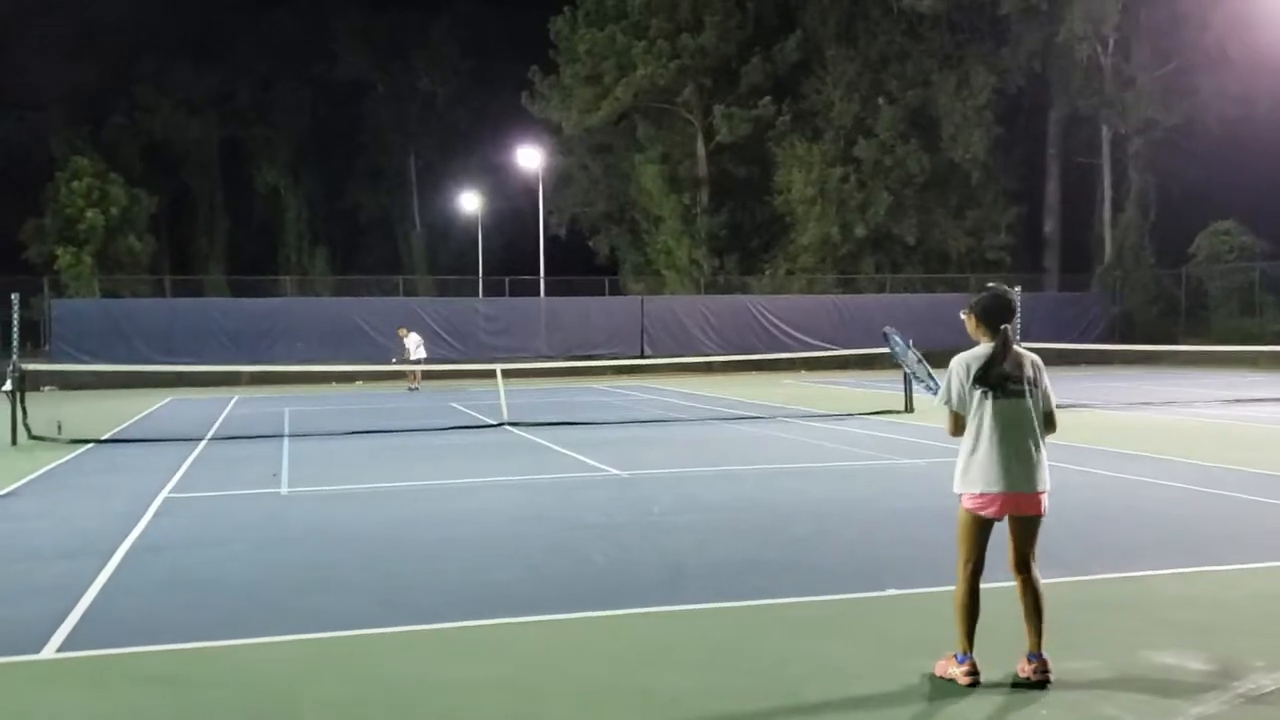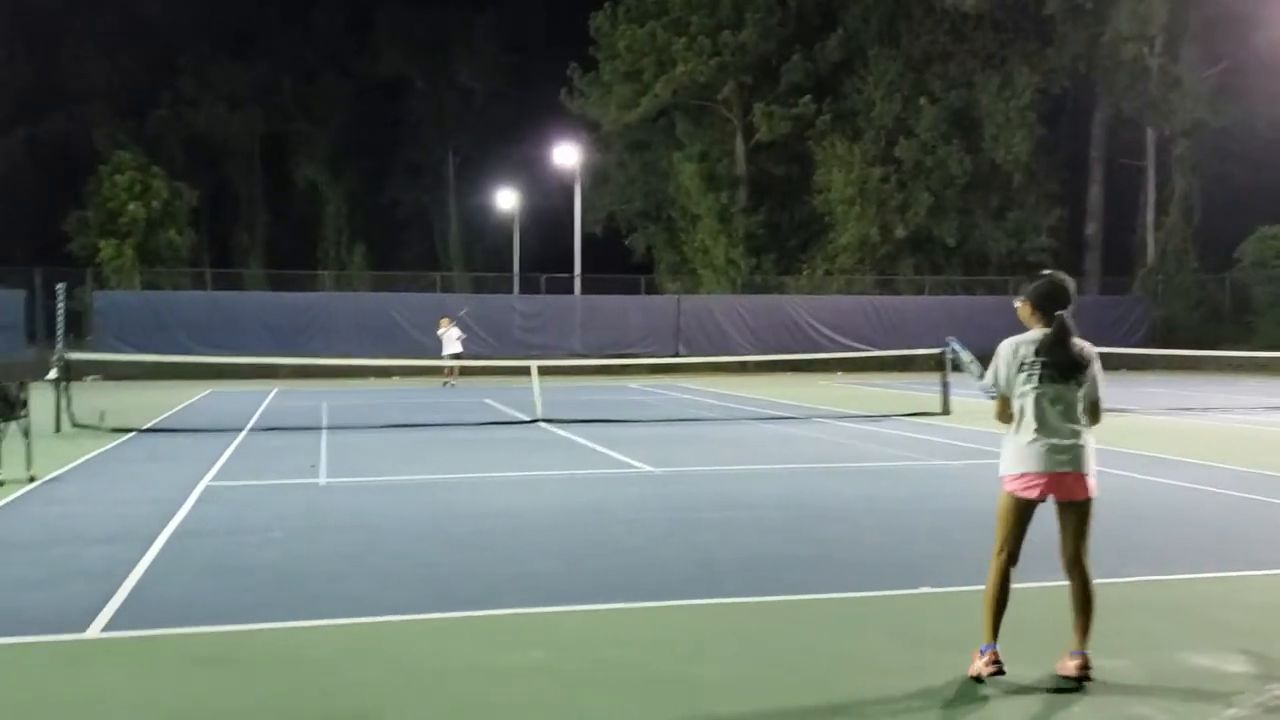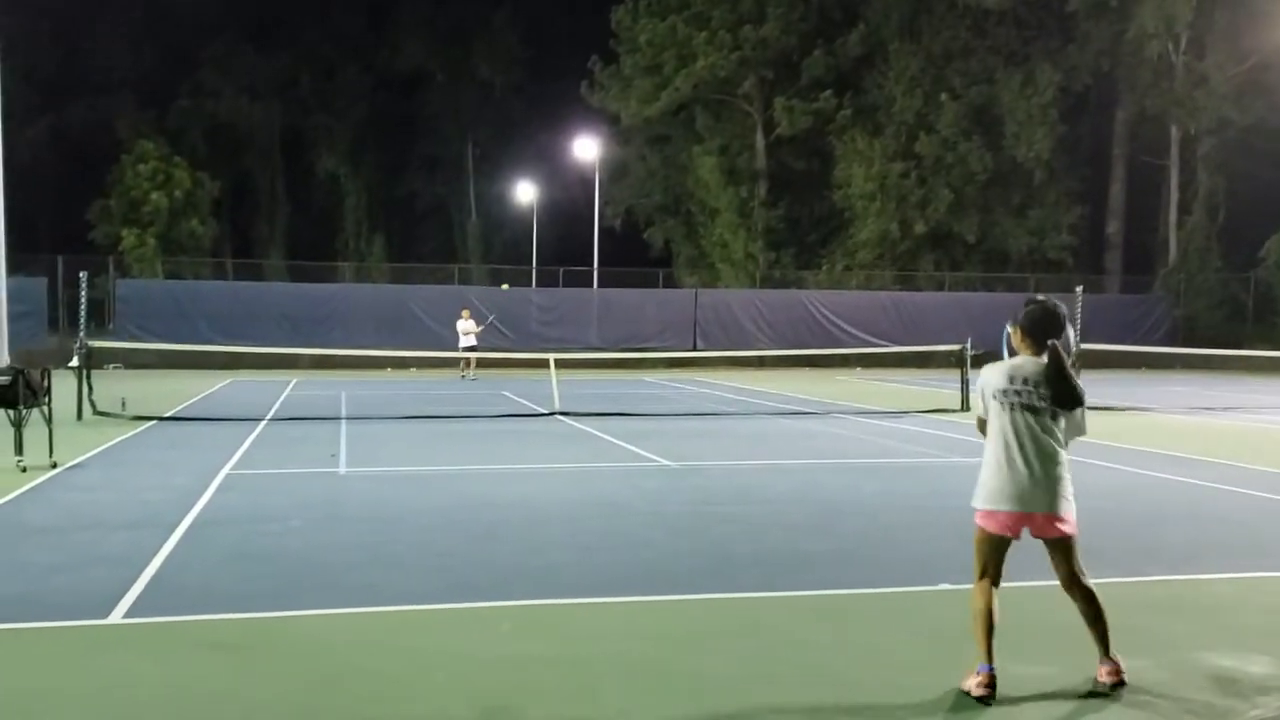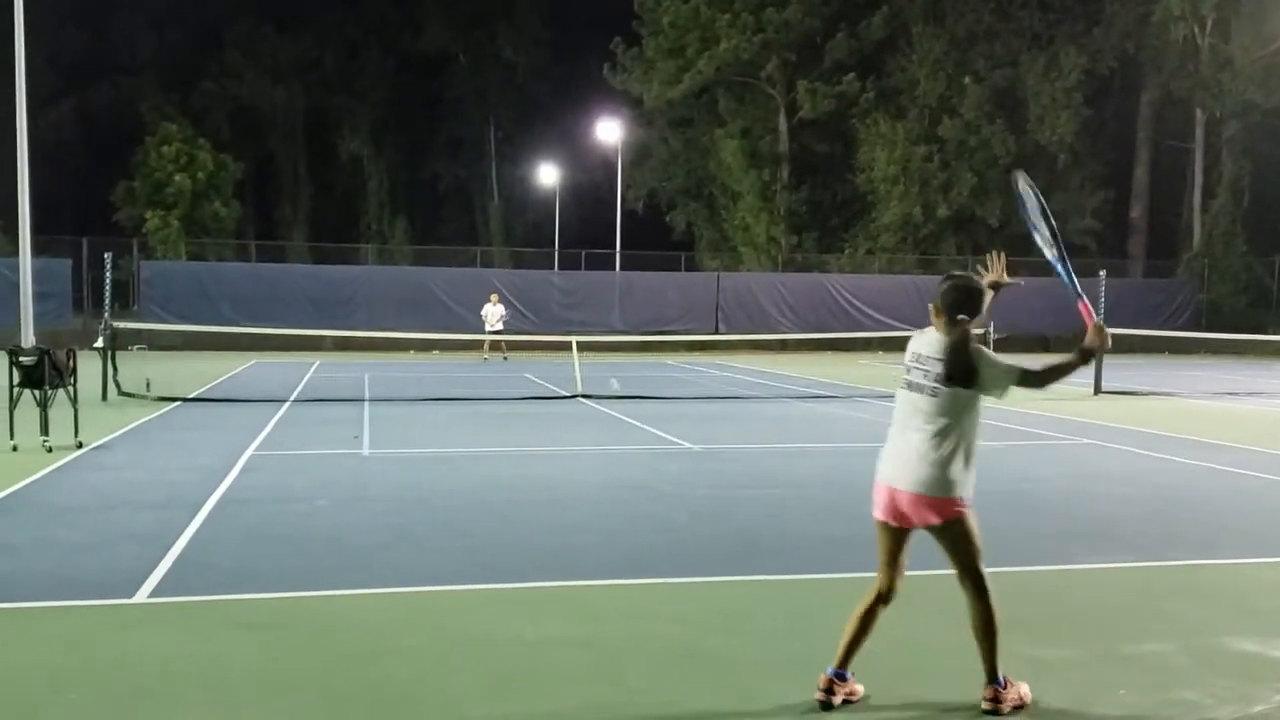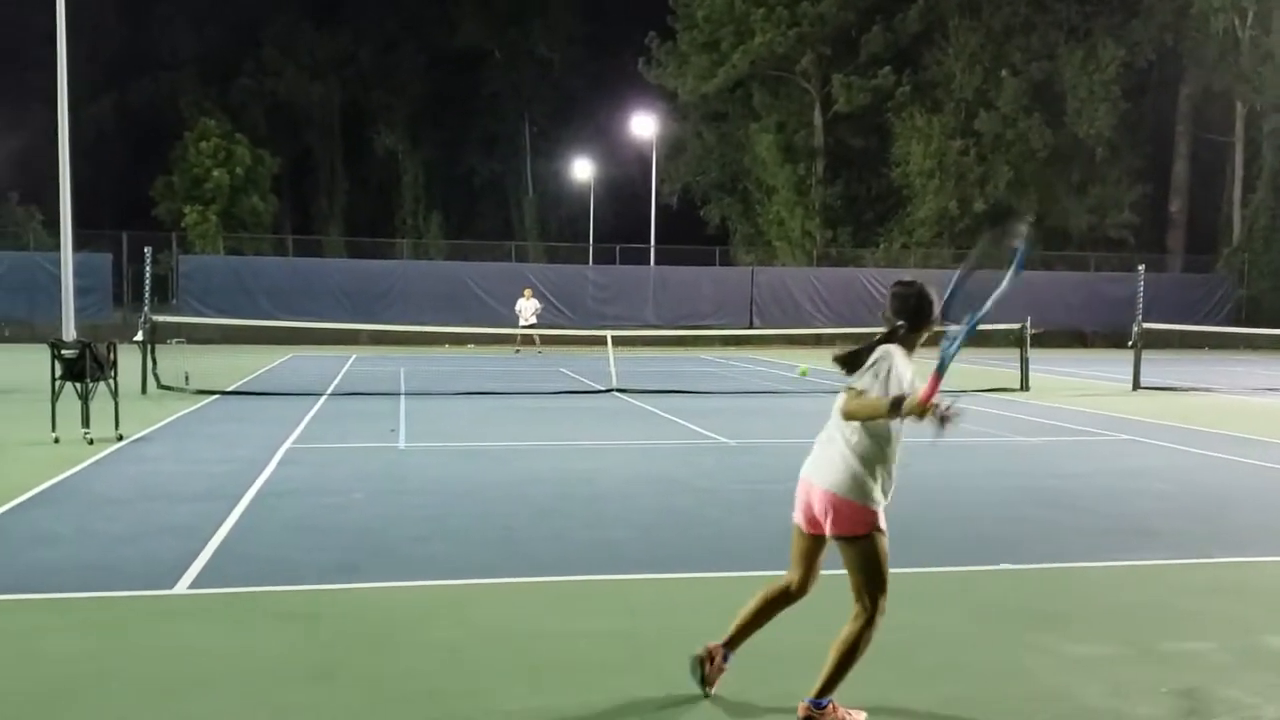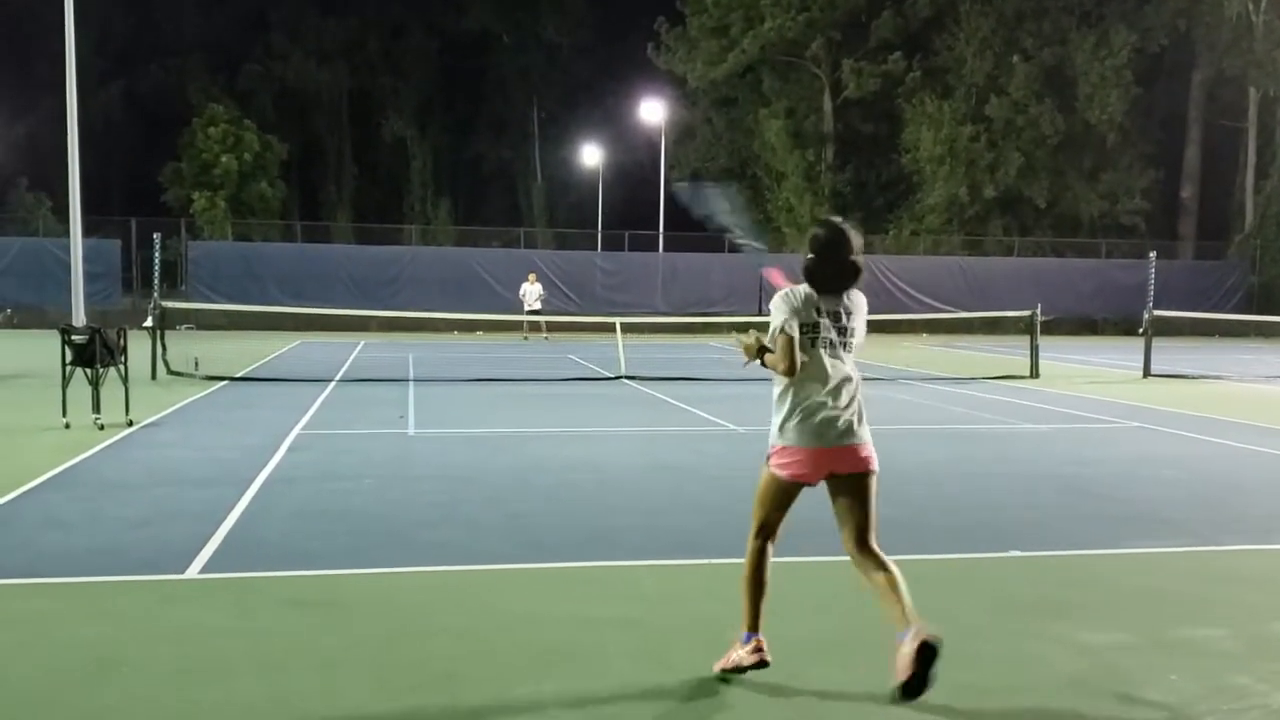
dt=0.4s
person 1, frame 1
left shoulder: (964, 363)
right shoulder: (1032, 363)
left elbow: (955, 429)
right elbow: (1050, 425)
left hip: (983, 482)
right hip: (1030, 482)
left knee: (969, 570)
right knee: (1024, 568)
left ankle: (965, 661)
right ankle: (1036, 660)
person 1, frame 2
left shoulder: (1013, 348)
right shoulder: (1085, 352)
left elbow: (1003, 414)
right elbow: (1093, 416)
left hip: (1027, 464)
right hip: (1074, 465)
left knee: (1004, 557)
right knee: (1075, 561)
left ankle: (989, 653)
right ankle: (1079, 656)
person 1, frame 3
left shoulder: (992, 374)
right shoulder: (1071, 386)
right elbow: (1064, 441)
left hip: (999, 498)
right hip: (1051, 498)
left knee: (985, 581)
right knee: (1074, 580)
left ankle: (984, 675)
right ankle: (1108, 663)
person 1, frame 4
left shoulder: (916, 344)
right shoulder: (977, 360)
left elbow: (944, 333)
right elbow: (1035, 379)
left wrist: (987, 287)
right wrist: (1087, 353)
left hip: (890, 480)
right hip: (936, 489)
left knee: (885, 586)
right knee: (975, 585)
left ankle: (835, 679)
person 1, frame 5
left shoulder: (880, 351)
right shoulder: (894, 360)
right elbow: (850, 409)
left wrist: (914, 407)
right wrist: (900, 406)
left hip: (816, 483)
right hip: (851, 497)
left knee: (796, 585)
right knee: (871, 607)
left ankle: (718, 654)
person 1, frame 6
left shoulder: (789, 300)
right shoulder: (854, 300)
left elbow: (788, 367)
left wrist: (759, 351)
left hip: (797, 442)
right hip: (851, 443)
left knee: (760, 537)
right knee: (863, 550)
left ankle: (752, 644)
right ankle: (911, 635)
